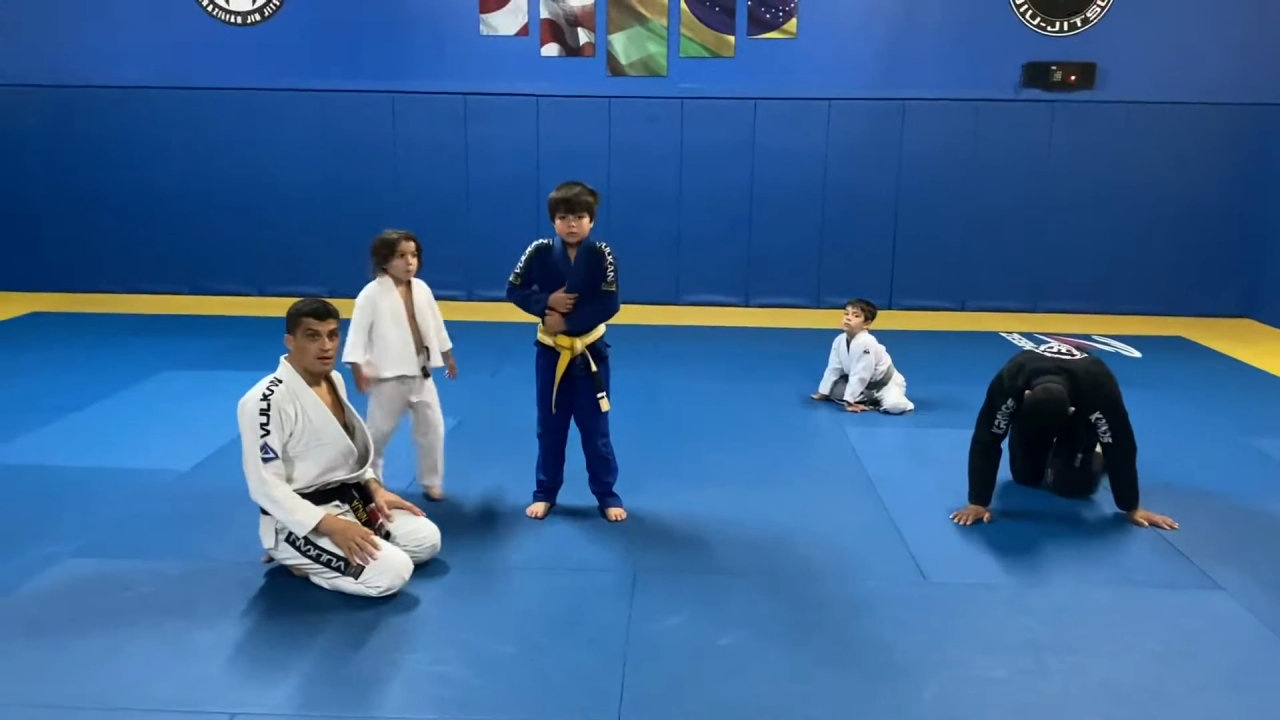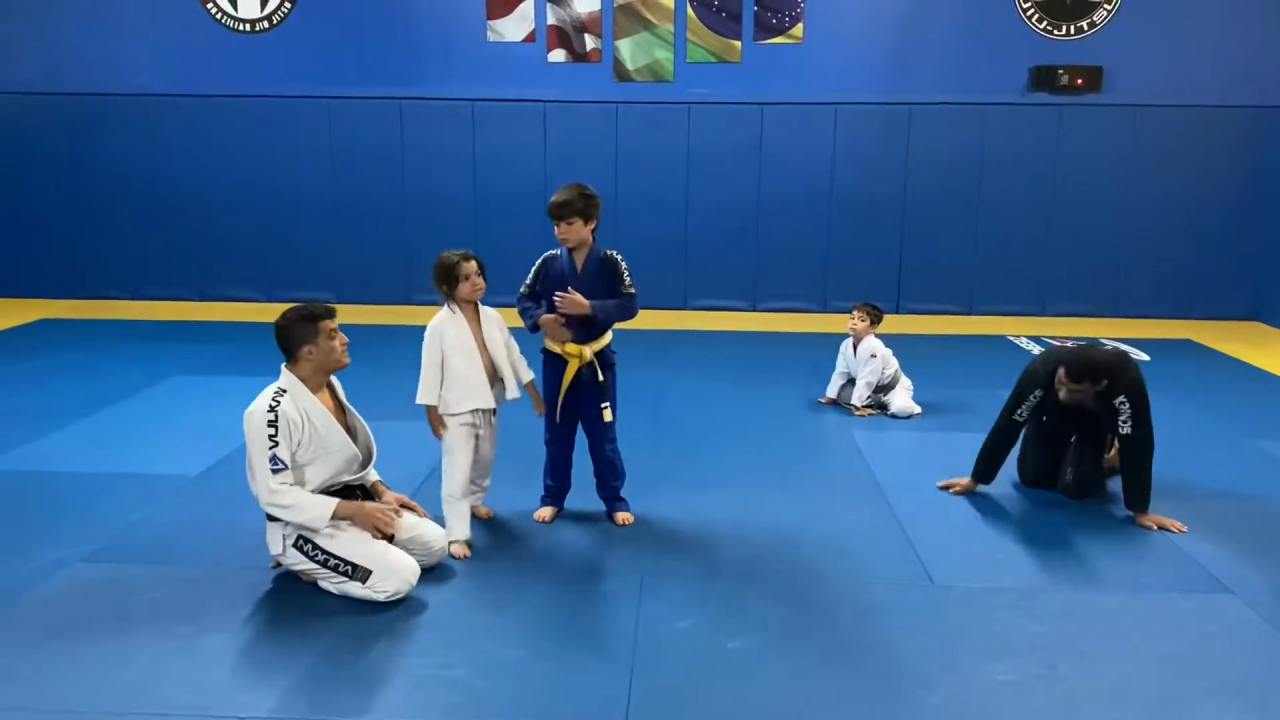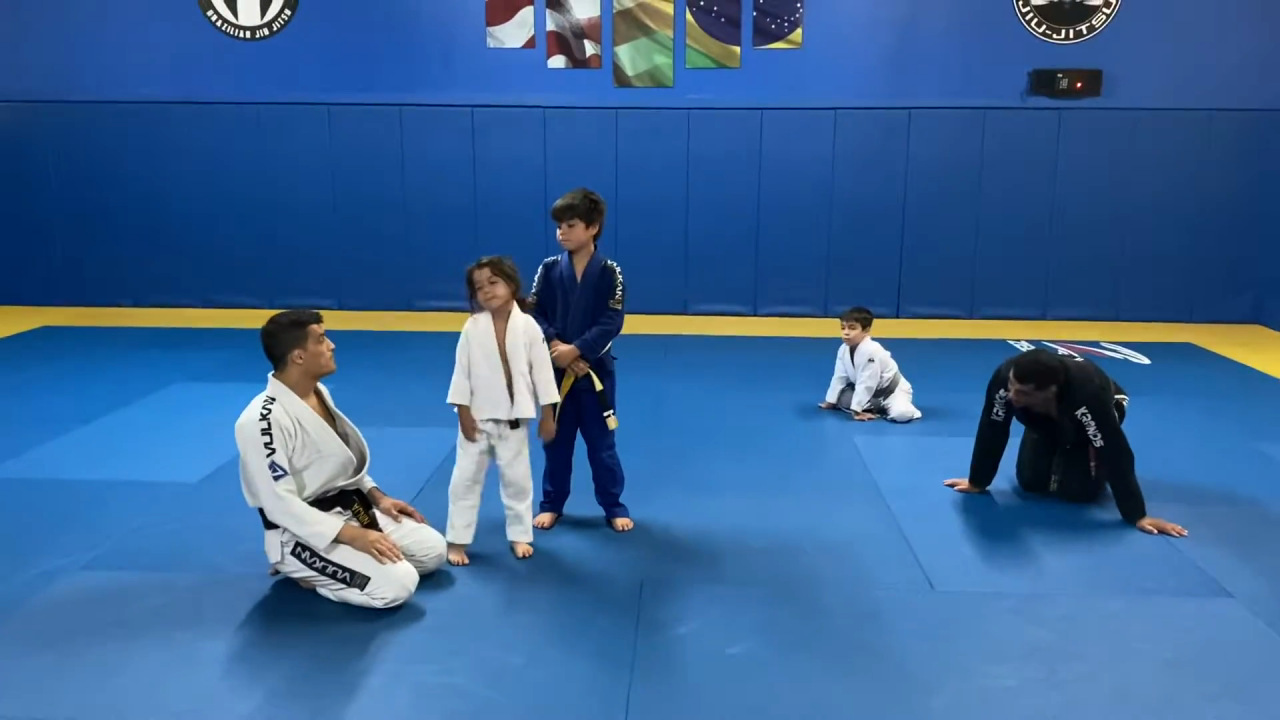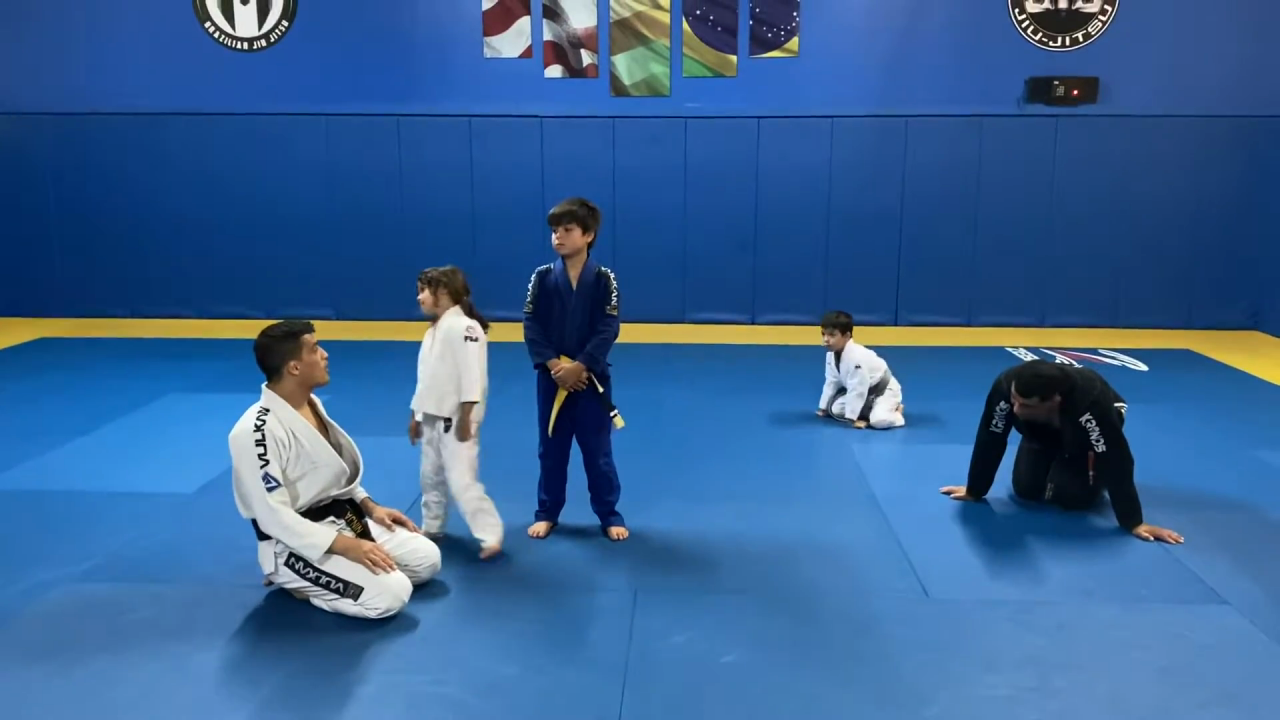
dt=0.7s
person 1, frame 1
left shoulder: (602, 255)
right shoulder: (539, 252)
left elbow: (609, 305)
right elbow: (515, 290)
left wrist: (567, 323)
right wrist: (547, 301)
left hip: (590, 351)
right hip: (550, 352)
left knee: (595, 427)
right knee: (550, 426)
left ankle: (606, 494)
right ankle: (545, 492)
person 1, frame 2
left shoulder: (611, 262)
right shoulder: (548, 262)
left elbow: (629, 306)
right elbow: (525, 300)
left wrist: (589, 308)
right wrist: (540, 320)
left hip: (597, 360)
right hip: (558, 360)
left knee: (602, 435)
right knee: (557, 434)
left ankle: (614, 499)
right ankle: (552, 498)
person 1, frame 3
left shoulder: (609, 272)
right shoulder: (549, 269)
left elbow: (611, 323)
right elbow: (532, 314)
left wrist: (575, 351)
right wrist: (556, 347)
left hip: (595, 368)
right hip: (555, 368)
left knee: (601, 442)
right knee: (556, 441)
left ankle: (613, 505)
right ankle: (551, 504)
person 1, frame 4
left shoulder: (603, 279)
right shoulder: (542, 278)
left elbow: (607, 330)
right elbow: (532, 327)
left wrist: (579, 367)
right wrist: (554, 364)
left hip: (591, 376)
right hip: (552, 377)
left knee: (597, 449)
right knee: (551, 449)
left ankle: (609, 514)
right ankle: (547, 512)
person 2, frame 1
left shoulder: (333, 380)
right shoulder: (266, 401)
right elbow: (266, 486)
left wrist: (375, 488)
right wrist: (331, 526)
right hip: (298, 520)
left knee: (426, 540)
right knee: (391, 573)
left ankle: (311, 554)
right ankle: (293, 556)
person 2, frame 2
left shoulder: (330, 384)
right shoulder: (272, 411)
right elbow: (275, 496)
left wrist: (380, 490)
right wrist: (351, 511)
right hip: (305, 526)
left knee: (434, 543)
right knee: (400, 577)
left ankle: (318, 562)
right ankle: (302, 563)
person 2, frame 3
left shoulder: (318, 392)
right shoulder: (263, 420)
right elbow: (280, 504)
left wrist: (377, 496)
right wrist: (352, 536)
right hip: (302, 533)
left knee: (433, 550)
right knee: (397, 585)
left ankle: (326, 567)
right ankle: (302, 570)
person 2, frame 4
left shoulder: (310, 403)
right shoulder: (257, 431)
right elbow: (274, 516)
left wrist: (370, 506)
right wrist: (345, 547)
right hip: (295, 544)
left knee: (427, 559)
right knee: (390, 594)
left ankle: (314, 579)
right ankle: (295, 581)
person 3, frame 1
left shoulder: (422, 289)
right shoulder: (372, 293)
left elbow: (435, 323)
right elbow: (358, 332)
left wrist: (447, 355)
right wrist: (358, 369)
left hip: (421, 371)
right hip: (388, 375)
left knee: (432, 427)
right knee: (380, 430)
left ankle: (430, 480)
person 3, frame 2
left shoulder: (492, 317)
right shoulder: (440, 324)
left elbow: (512, 354)
right elbow: (431, 369)
left wrist: (533, 391)
right wrist: (432, 412)
left hip: (488, 405)
right hip: (456, 410)
left knee: (484, 460)
right knee: (457, 471)
left ankle: (474, 501)
right ankle: (457, 535)
person 3, frame 3
left shoulder: (528, 326)
right shoulder: (473, 326)
left elbow: (542, 371)
right elbow: (462, 372)
left wrist: (547, 416)
right wrist: (463, 412)
left hip: (513, 419)
right hip: (478, 417)
left knee: (517, 478)
right knee: (465, 478)
left ankle: (520, 535)
right ankle: (456, 542)
person 3, frame 4
left shoulder: (465, 327)
right shoulder: (434, 330)
left elbow: (472, 375)
left wrist: (466, 416)
right wrist: (416, 416)
left hip: (455, 418)
right hip: (433, 418)
left knee: (461, 480)
right knee: (430, 476)
left ankle: (490, 534)
right ankle: (431, 527)
person 4, frame 1
left shoulder: (1101, 391)
right shoulder: (1009, 382)
left elbow: (1121, 447)
right elbow: (986, 441)
left wrist: (1132, 508)
right wrist: (978, 503)
left hip: (1080, 421)
right hip: (1029, 409)
left knee: (1067, 484)
right knee: (1025, 477)
left ankle: (1097, 454)
person 4, frame 2
left shoulder: (1126, 380)
right shoulder: (1042, 370)
left elbow: (1137, 445)
right elbow: (1007, 425)
left wrist: (1140, 511)
right wrist: (976, 480)
left hip: (1099, 422)
right hip: (1054, 417)
left knee: (1076, 487)
right knee: (1032, 478)
left ankle: (1110, 457)
right ankle: (1067, 450)
person 4, frame 3
left shoulder: (1089, 393)
right shoulder: (1005, 376)
left elbow: (1116, 453)
right elbow: (991, 432)
left wrist: (1137, 516)
right wrist: (977, 482)
left hip: (1091, 420)
right hip: (1045, 424)
left knee: (1075, 490)
right knee: (1030, 482)
left ankle: (1094, 467)
right ankle: (1060, 454)
person 4, frame 4
left shoulder: (1092, 401)
right shoulder: (1006, 386)
left elbow: (1116, 461)
right elbow: (990, 441)
left wrist: (1134, 522)
right wrist: (974, 490)
left hip: (1086, 438)
right hip: (1043, 434)
left knee: (1073, 496)
right knee: (1026, 490)
left ankle: (1095, 477)
right ankle: (1055, 464)
